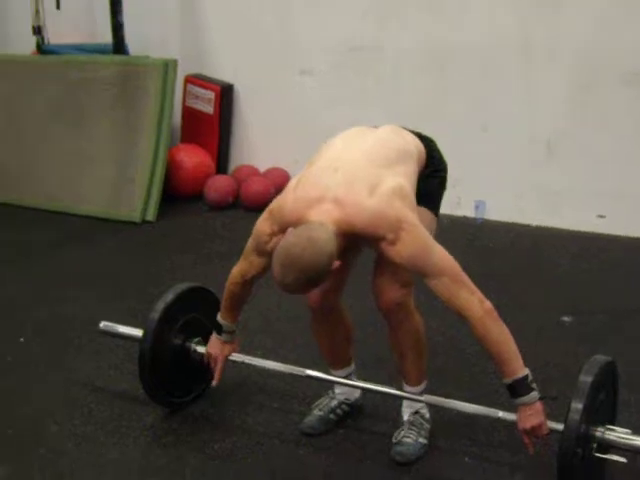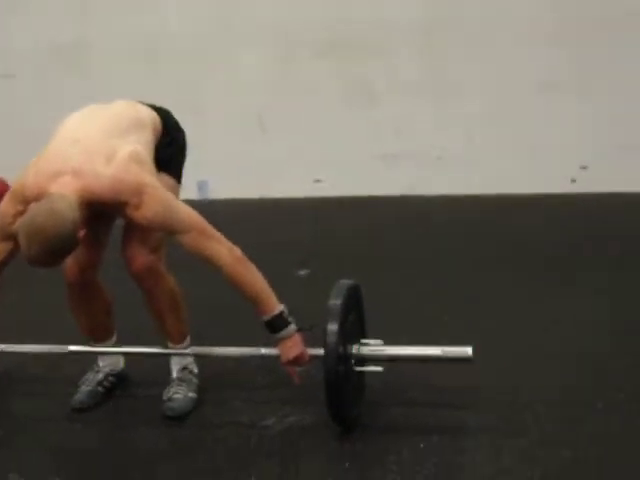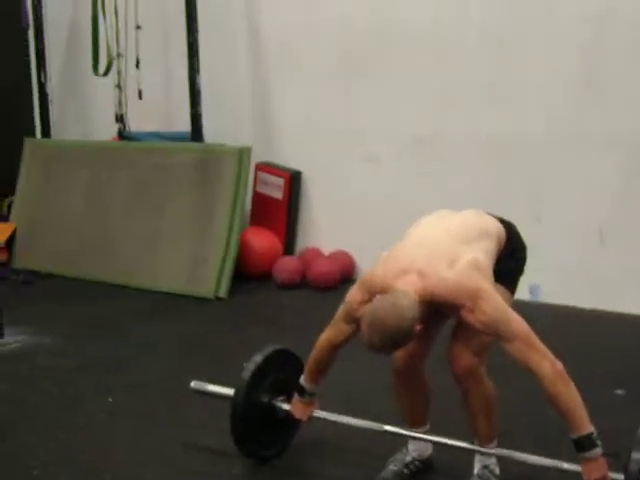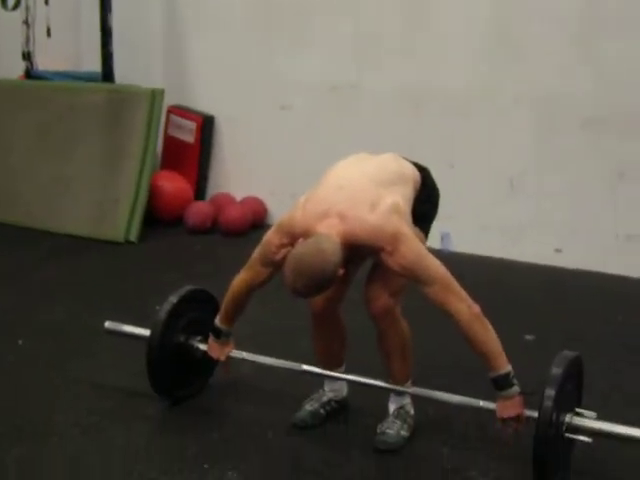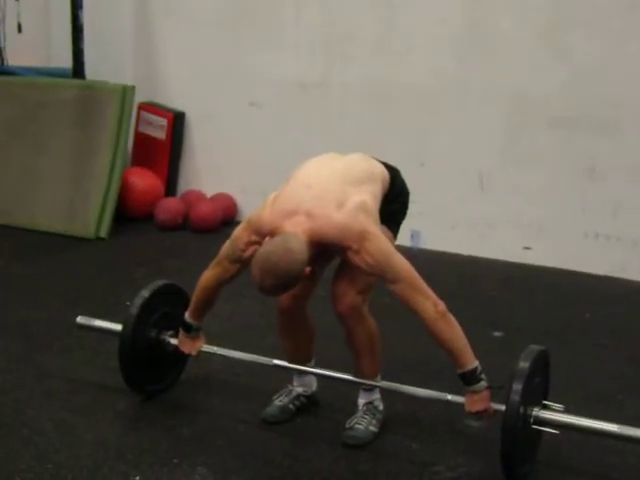
dt=1s
person 1, frame 1
left shoulder: (392, 227)
right shoulder: (279, 219)
left elbow: (475, 305)
right elbow: (243, 273)
left wrist: (524, 394)
right wrist: (224, 332)
left knee: (392, 297)
right knee: (320, 298)
left ankle: (415, 407)
right ankle: (344, 390)
person 1, frame 2
left shoulder: (132, 191)
left elbow: (225, 253)
left wrist: (283, 329)
left knee: (142, 262)
right knee: (75, 273)
left ankle: (183, 364)
right ankle: (109, 363)
person 1, frame 3
left shoulder: (473, 299)
right shoulder: (370, 289)
left elbow: (547, 366)
right elbow: (331, 338)
left wrist: (589, 449)
right wrist: (305, 394)
left knee: (464, 362)
right knee: (404, 362)
right ankle: (418, 448)
person 1, frame 4
left shoulder: (392, 240)
right shoulder: (290, 231)
left elbow: (466, 309)
right elbow: (246, 280)
left wrist: (506, 385)
right wrist: (220, 333)
left knee: (381, 303)
right knee: (321, 306)
left ankle: (402, 403)
right ankle: (334, 390)
person 1, frame 5
left shoulder: (358, 239)
right shoulder: (257, 229)
left elbow: (431, 307)
right elbow: (214, 275)
left wrist: (474, 380)
right wrist: (190, 328)
left knee: (347, 301)
right knee: (288, 302)
left ankle: (371, 400)
right ankle: (303, 386)
